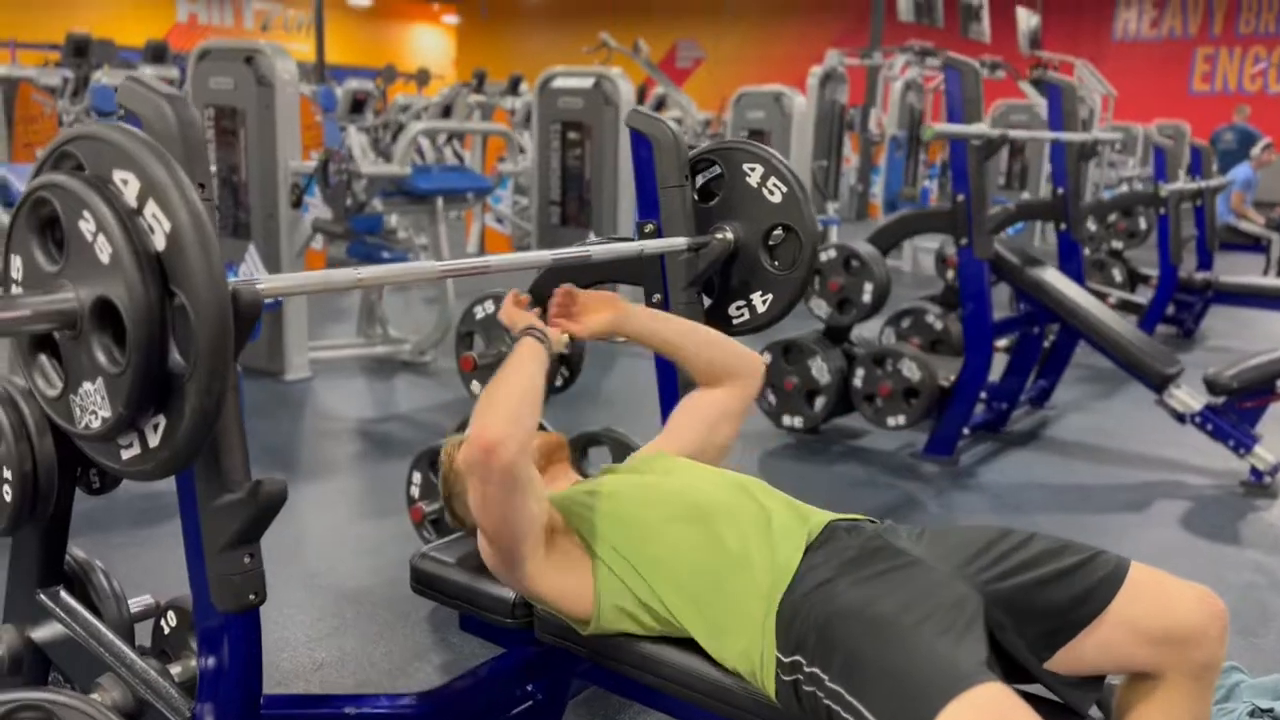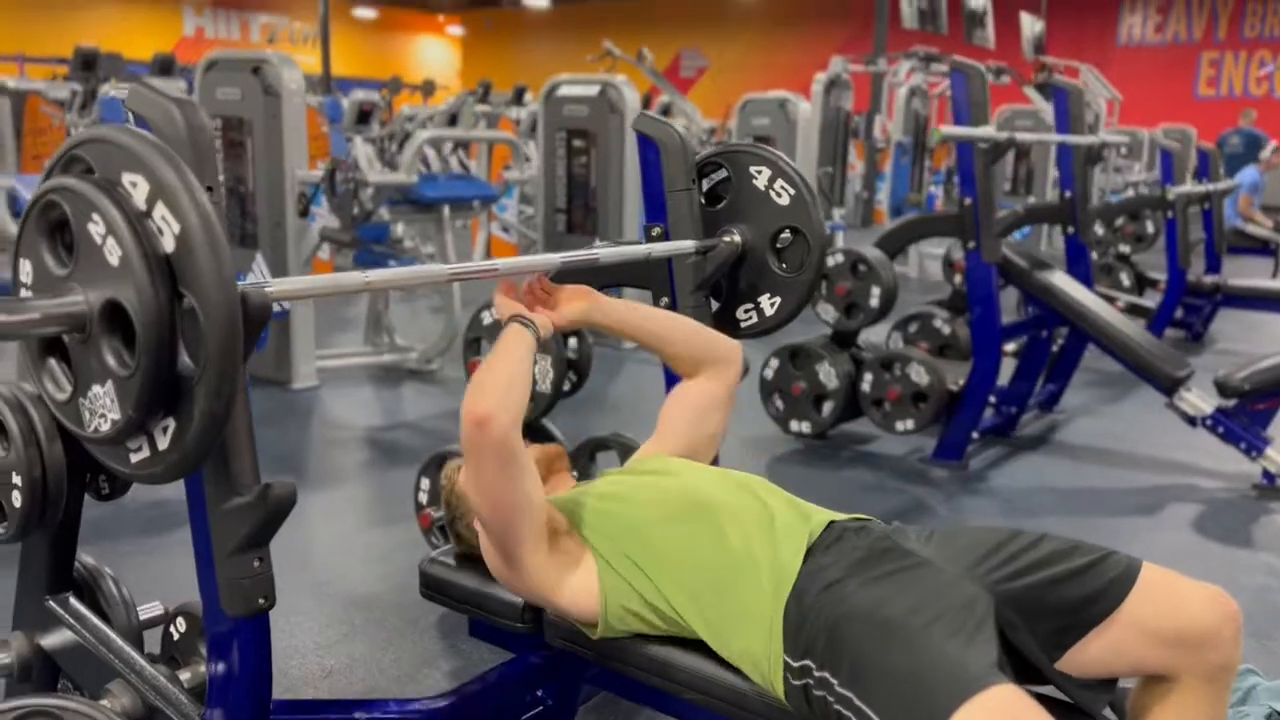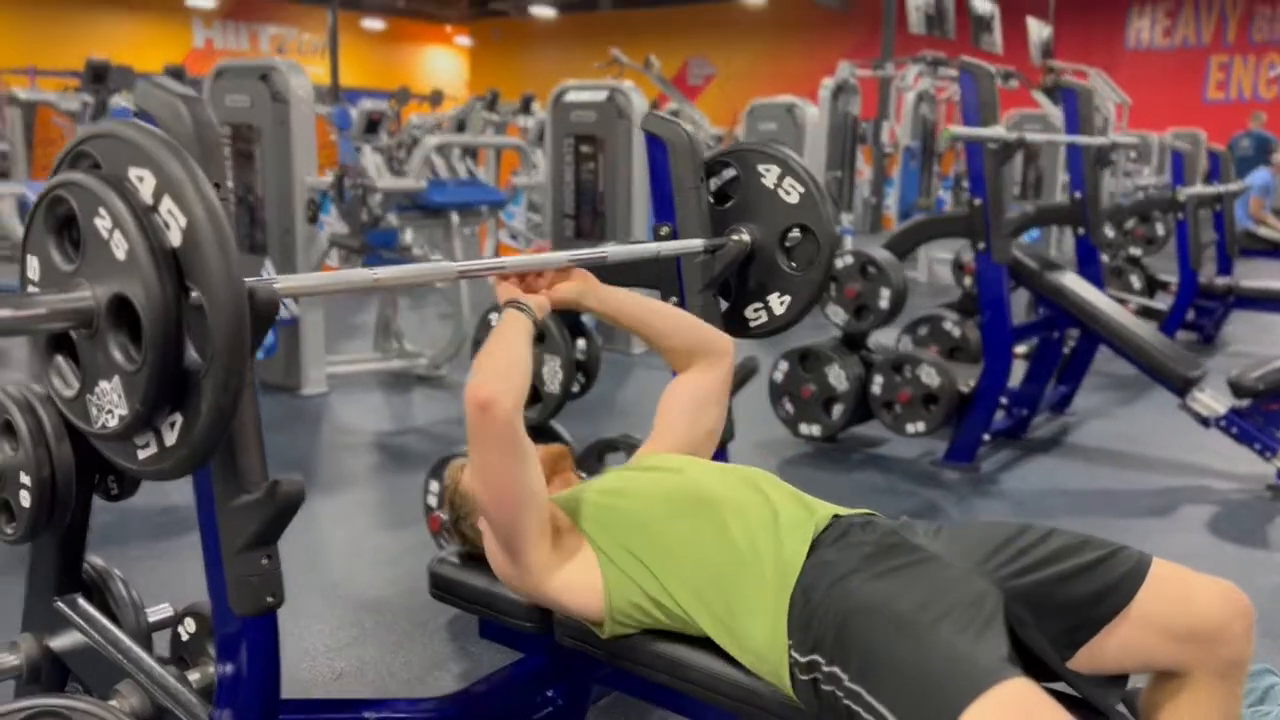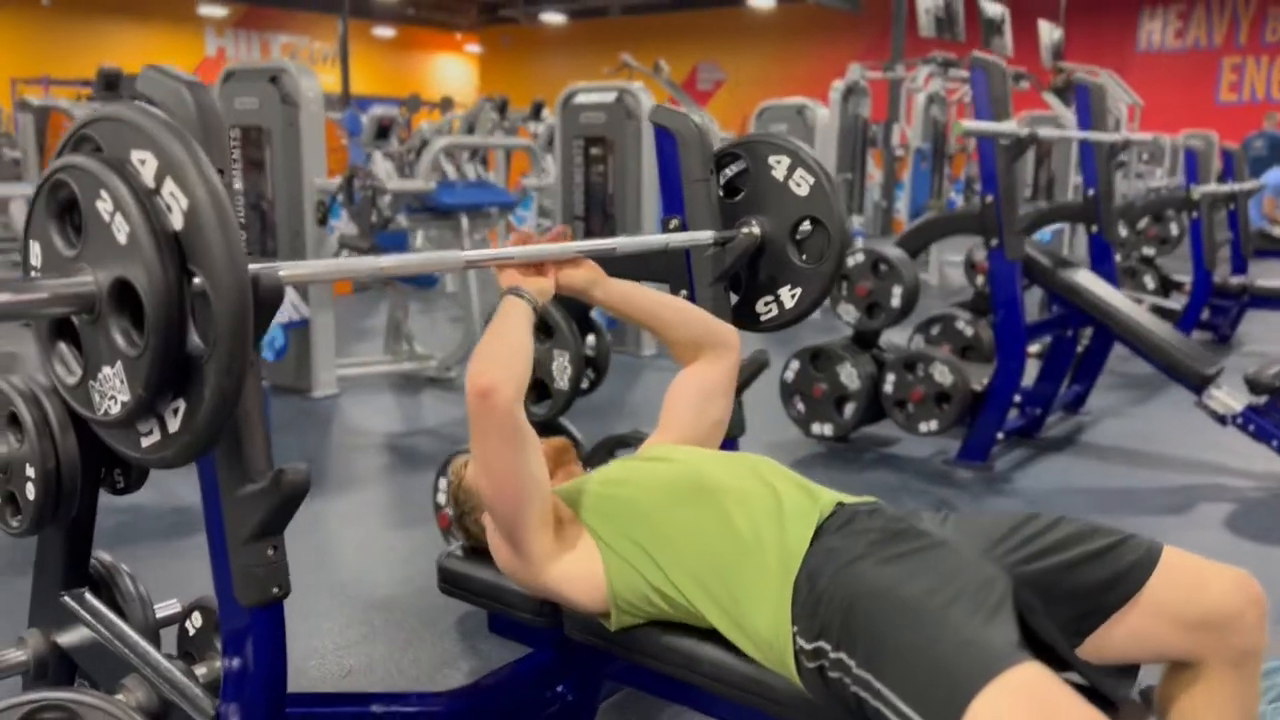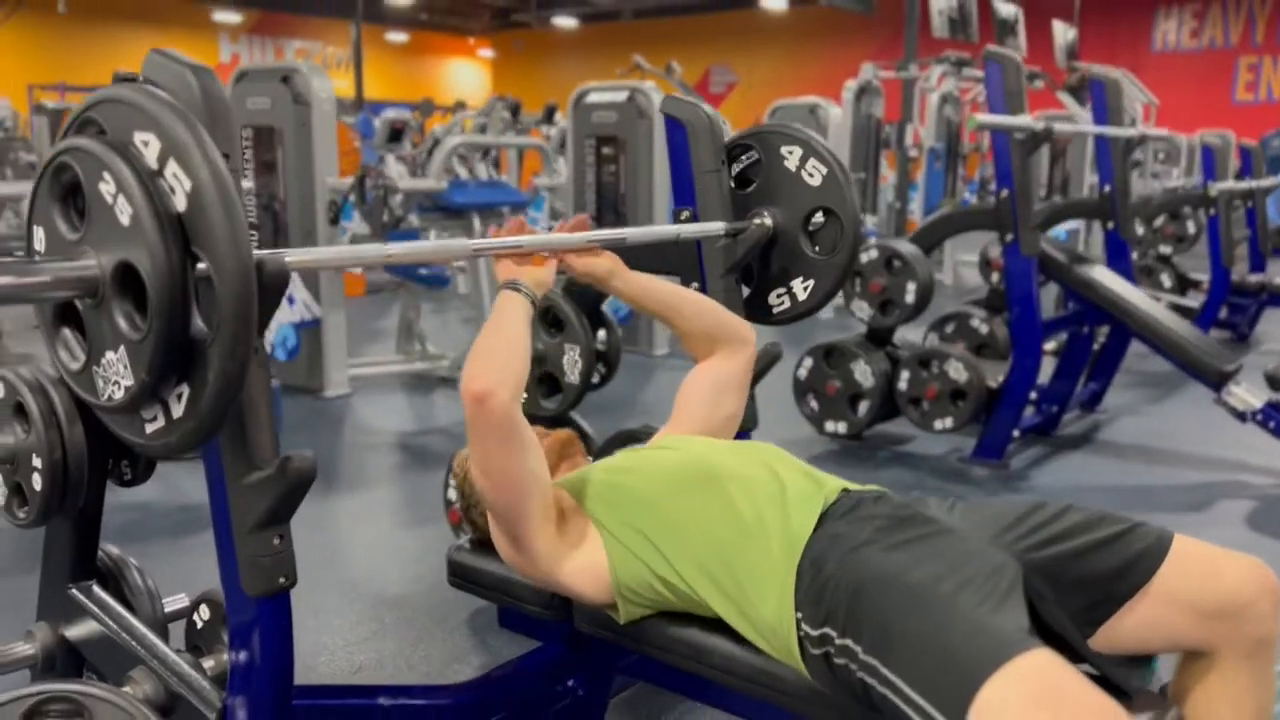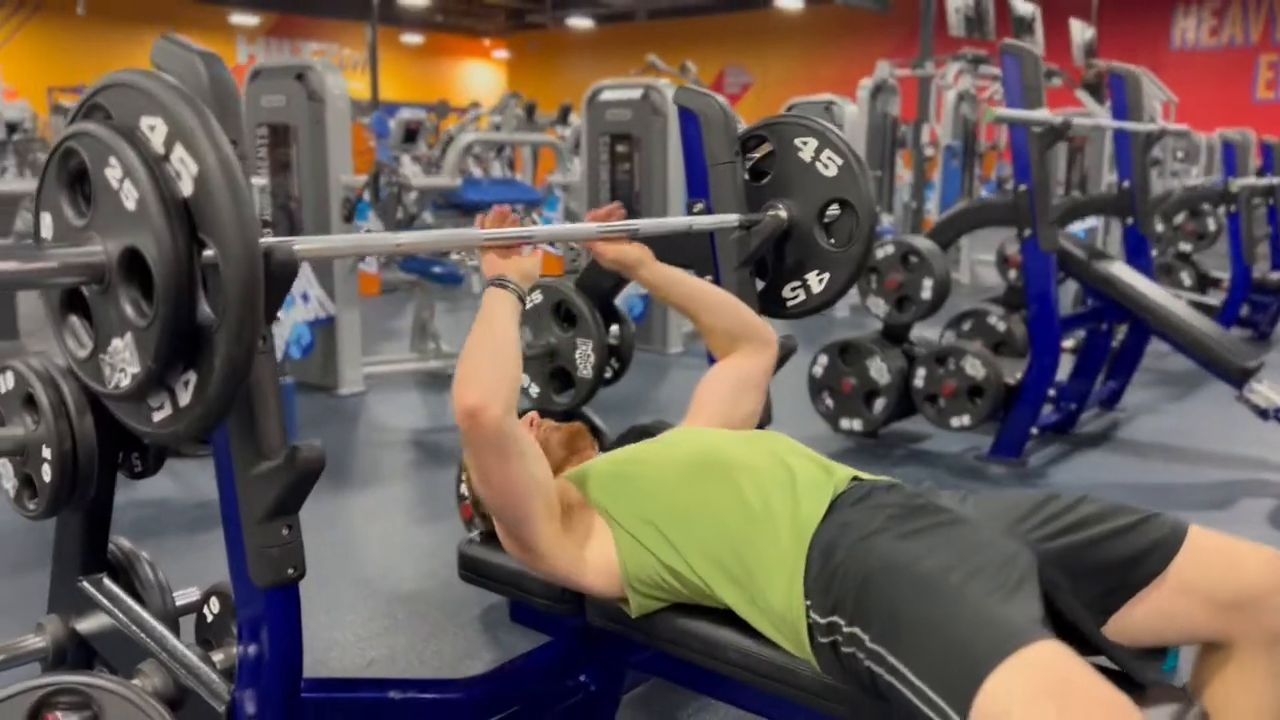
dt=0.1s
person 1, frame 1
left shoulder: (640, 471)
right shoulder: (532, 546)
left elbow: (737, 373)
right elbow: (494, 447)
left wrist: (618, 324)
right wrist: (536, 340)
right hip: (810, 607)
left knee: (1193, 625)
person 1, frame 2
left shoulder: (642, 473)
right shoulder: (531, 548)
left elbow: (720, 361)
right elbow: (486, 420)
left wrist: (599, 316)
right wrist: (523, 326)
right hip: (818, 606)
left knee: (1207, 626)
person 1, frame 3
left shoulder: (642, 471)
right shoulder: (537, 547)
left elbow: (713, 357)
right elbow: (488, 407)
left wrist: (594, 299)
right wrist: (519, 312)
left hip: (895, 542)
right hip: (823, 600)
left knee: (1219, 621)
person 1, frame 4
left shoulder: (648, 468)
right shoulder: (541, 541)
left elbow: (717, 349)
right elbow: (490, 392)
left wrist: (599, 287)
right wrist: (521, 297)
left hip: (901, 531)
right hip: (829, 587)
left knee: (1232, 610)
person 1, frame 5
left shoulder: (657, 456)
right shoulder: (548, 533)
left elbow: (733, 347)
right elbow: (483, 399)
left wrist: (617, 277)
right wrist: (519, 292)
person 1, frame 6
left shoulder: (668, 450)
right shoulder: (555, 526)
left elbow: (752, 344)
right elbow: (478, 405)
left wrist: (644, 267)
right wrist: (506, 286)
